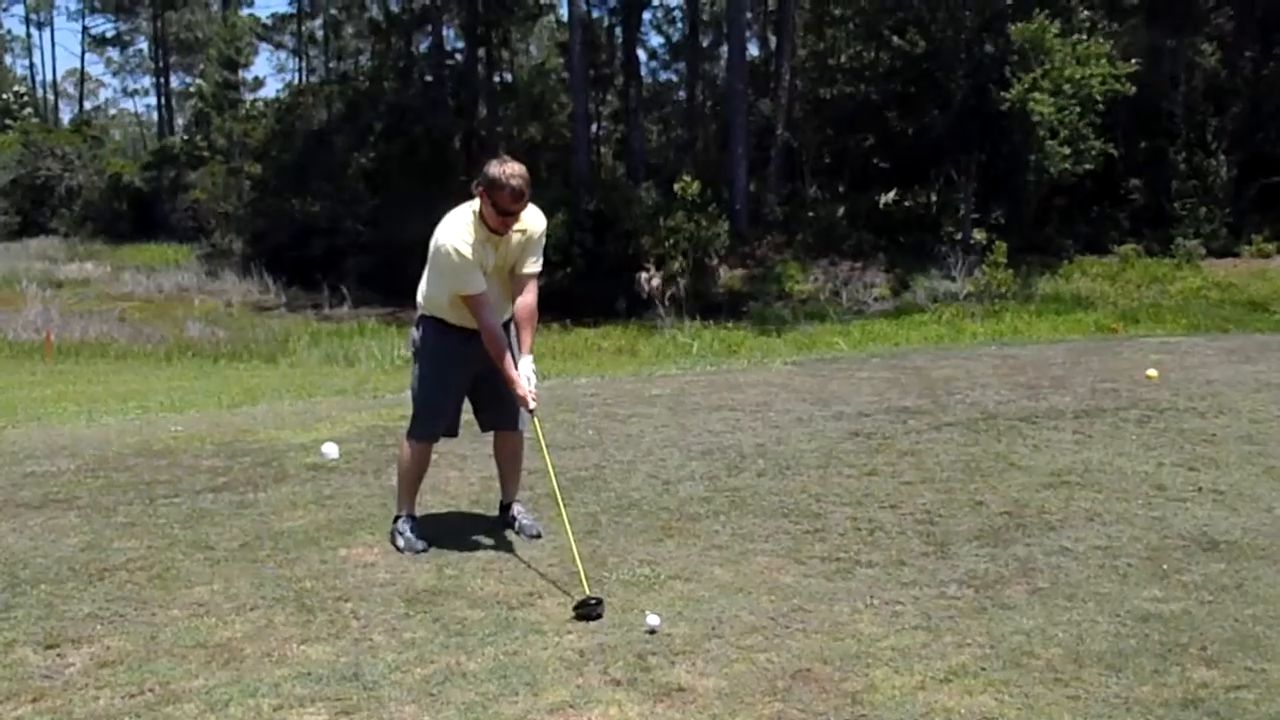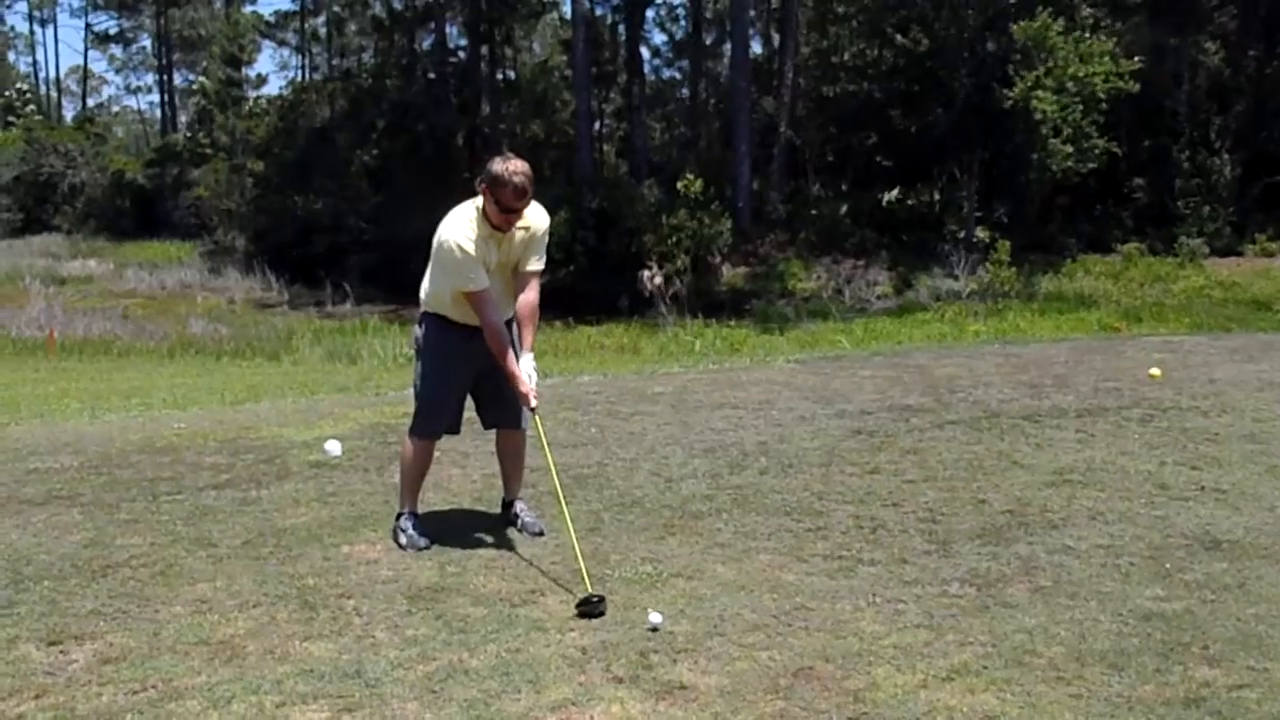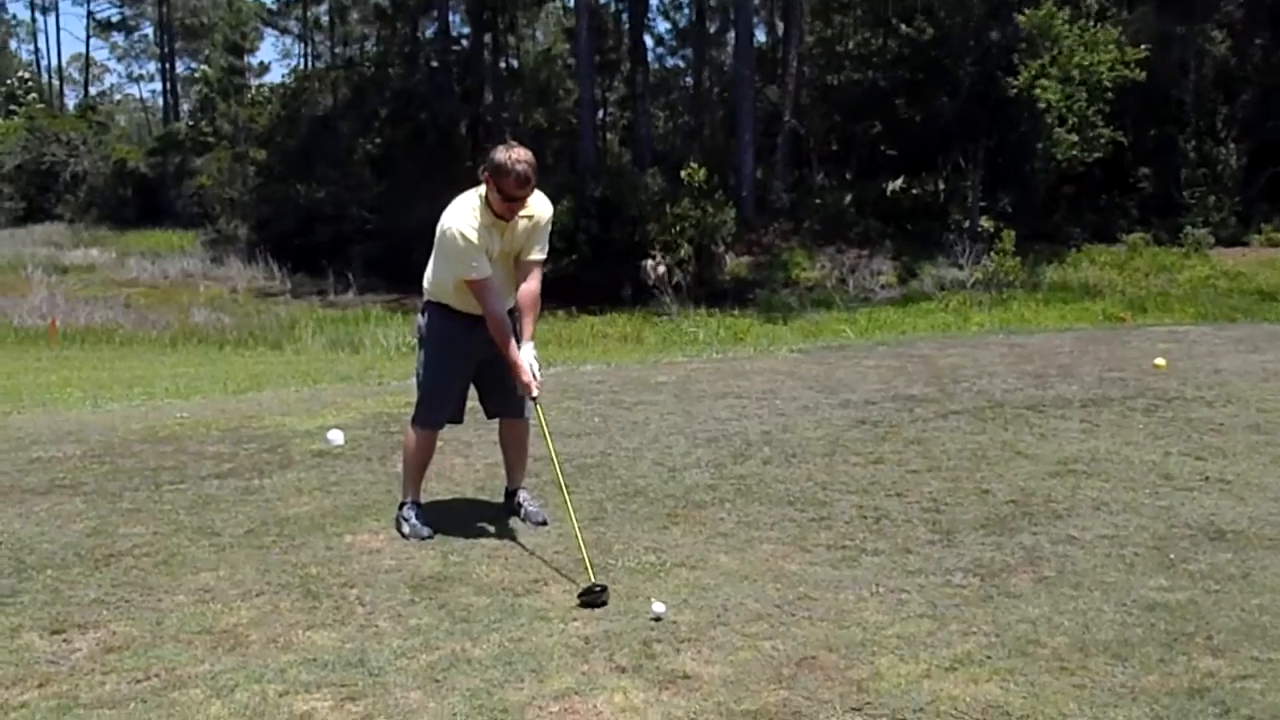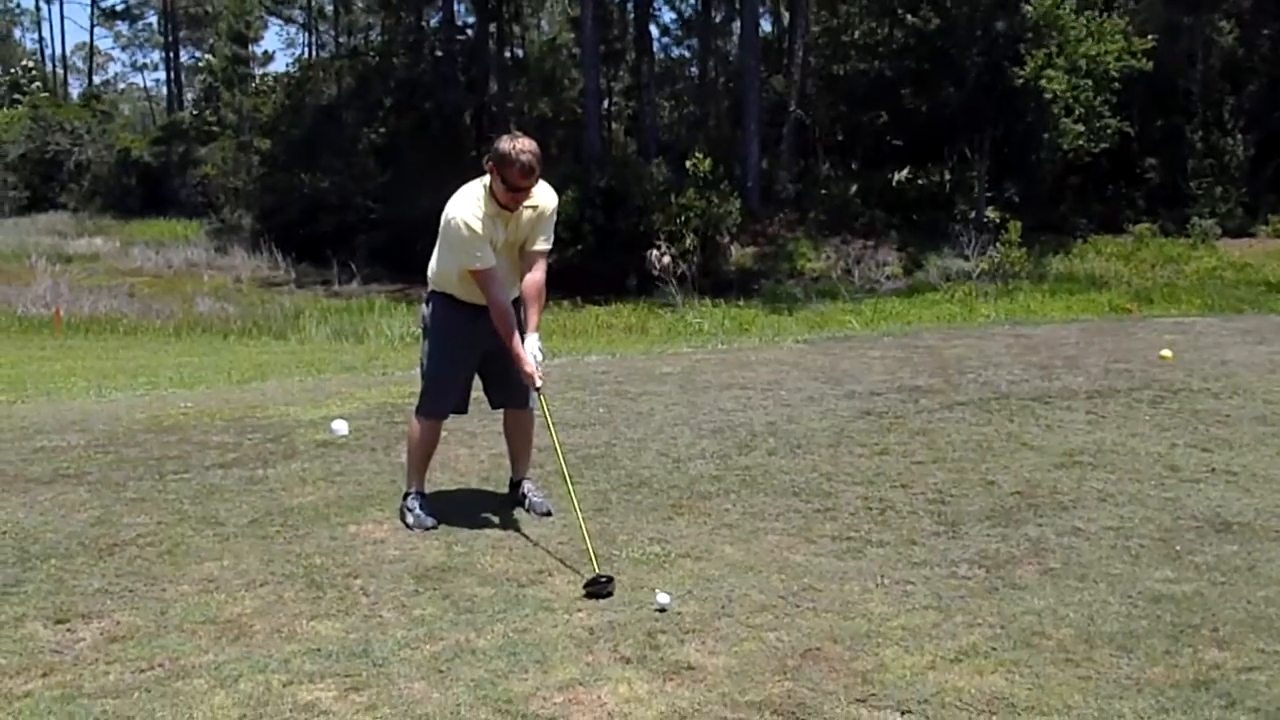
dt=0.1s
person 1, frame 1
left shoulder: (533, 224)
right shoulder: (454, 239)
left elbow: (525, 292)
right elbow: (484, 316)
left wrist: (525, 358)
right wrist: (512, 379)
left hip: (497, 328)
right hip: (444, 331)
left knee: (510, 421)
right knee: (425, 427)
left ankle: (511, 505)
right ankle: (405, 517)
person 1, frame 2
left shoulder: (536, 221)
right shoulder: (457, 235)
left elbow: (527, 290)
right elbow: (486, 312)
left wrist: (526, 356)
right wrist: (514, 377)
left hip: (499, 325)
right hip: (447, 328)
left knee: (513, 419)
right knee: (427, 425)
left ankle: (513, 502)
right ankle: (406, 514)
person 1, frame 3
left shoulder: (539, 210)
right shoulder: (460, 224)
left elbow: (529, 279)
right elbow: (488, 302)
left wrist: (527, 344)
right wrist: (516, 364)
left hip: (503, 314)
right hip: (449, 316)
left knee: (516, 407)
right knee: (430, 414)
left ankle: (516, 492)
right ankle: (410, 504)
person 1, frame 4
left shoulder: (544, 200)
right shoulder: (464, 213)
left elbow: (534, 270)
right elbow: (492, 292)
left wrist: (531, 336)
right wrist: (518, 356)
left hip: (507, 305)
right hip: (454, 306)
left knee: (521, 398)
right knee: (434, 405)
left ankle: (520, 482)
right ankle: (414, 494)
